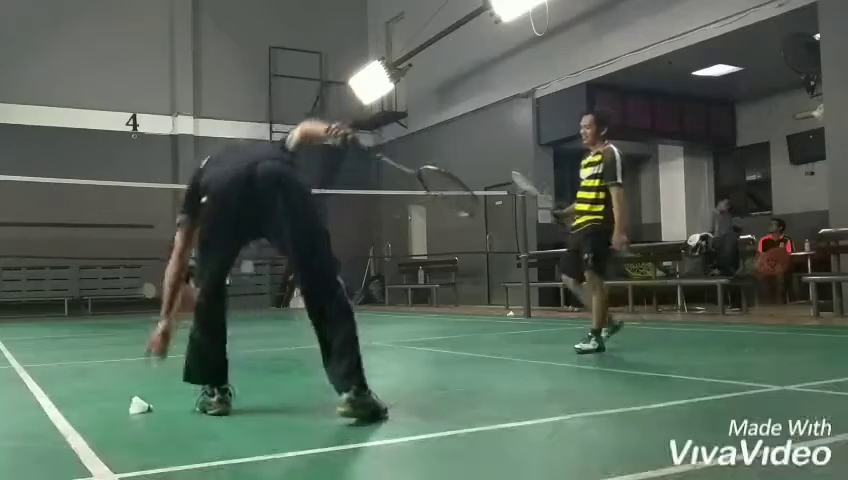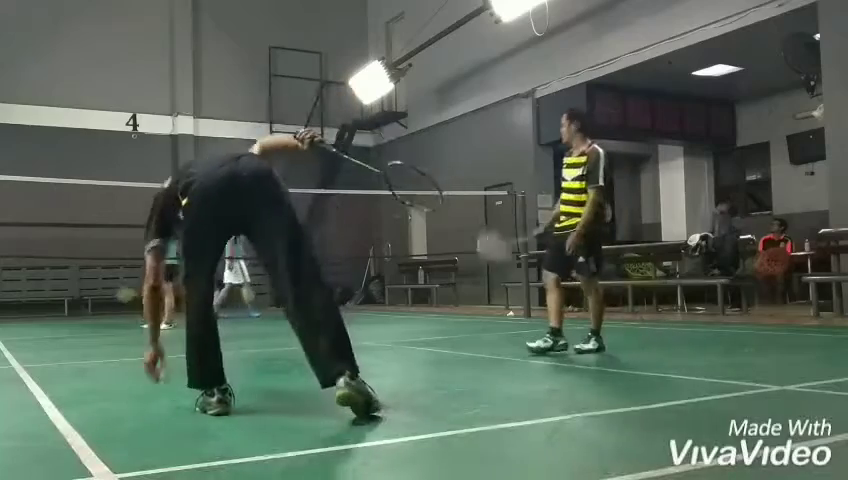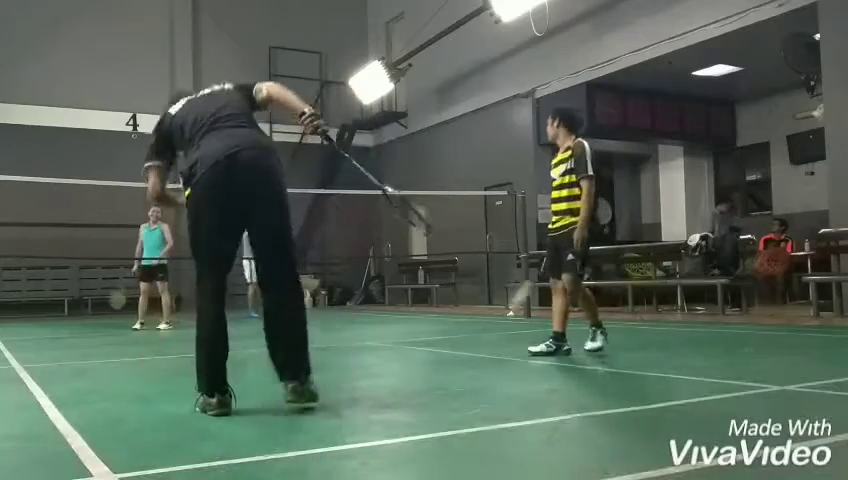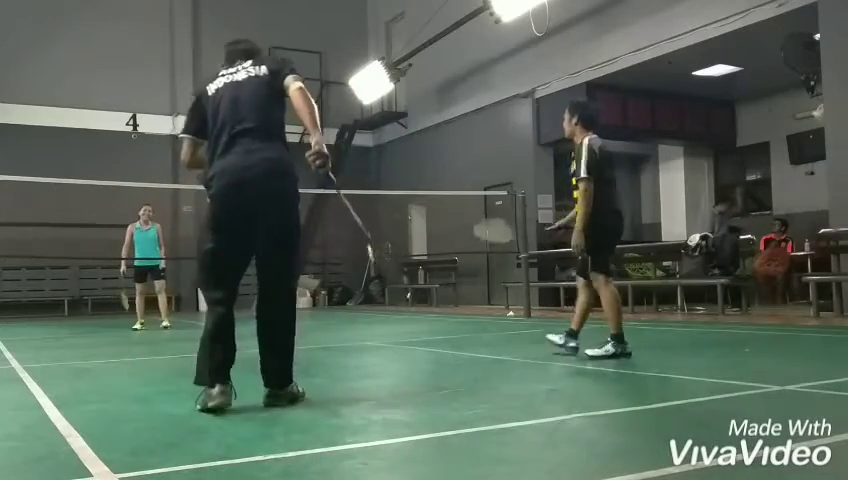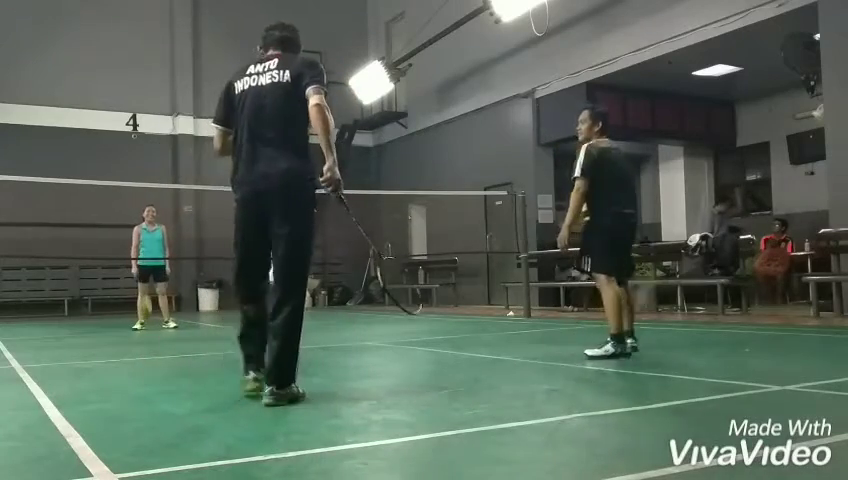
dt=0.4s
person 1, frame 1
left shoulder: (206, 170)
right shoulder: (275, 150)
left elbow: (179, 255)
right elbow: (303, 130)
left wrist: (166, 318)
right wrist: (331, 132)
left hip: (222, 191)
right hip: (277, 177)
left knee: (210, 292)
right knee: (322, 284)
left ankle: (214, 389)
right ankle: (353, 390)
person 1, frame 2
left shoulder: (164, 198)
right shoulder: (238, 159)
left elbow: (152, 282)
right elbow: (261, 146)
left wrist: (154, 346)
right wrist: (298, 141)
left hip: (203, 193)
right hip: (257, 178)
left knee: (198, 293)
right knee: (302, 281)
left ankle: (213, 391)
right ankle: (345, 376)
person 1, frame 3
left shoulder: (169, 117)
right shoulder: (233, 90)
left elbow: (155, 191)
right elbow: (270, 89)
left wrist: (183, 202)
right wrist: (304, 111)
left hip: (206, 170)
right hip: (256, 158)
left knee: (210, 287)
right knee: (280, 277)
left ankle: (214, 392)
right ankle: (297, 378)
person 1, frame 4
left shoulder: (209, 88)
right shoulder: (274, 67)
left elbow: (189, 157)
right elbow: (298, 90)
right wrist: (317, 138)
left hip: (226, 183)
right hip: (273, 175)
left knee: (219, 289)
right knee: (277, 285)
left ankle: (215, 382)
right ankle: (278, 384)
person 1, frame 5
left shoulder: (237, 80)
right shoulder: (305, 67)
left elbow: (220, 145)
right elbow: (316, 106)
right wrist: (331, 160)
left hip: (248, 187)
right hip: (291, 183)
left knee: (249, 283)
right knee: (288, 283)
left ankle: (254, 370)
right ankle: (279, 382)
person 2, frame 1
left shoulder: (610, 155)
right shoulder: (587, 159)
left elbow: (617, 195)
left wrist: (619, 231)
right wrist: (565, 212)
left hip: (597, 228)
right hip: (580, 228)
left knee: (593, 279)
right knee: (570, 278)
left ankle: (596, 335)
right ankle: (608, 322)
person 2, frame 2
left shoulder: (595, 155)
right shoulder: (568, 157)
left elbow: (594, 198)
left wrist: (579, 232)
right wrist: (549, 223)
left hip: (585, 231)
right hip: (562, 230)
left knee: (588, 282)
right knee: (551, 278)
left ankle: (595, 337)
right ankle: (555, 336)
person 2, frame 3
left shoulder: (579, 147)
right shoulder: (558, 155)
left elbow: (588, 188)
left wrist: (582, 225)
left hip: (574, 229)
right hip: (558, 230)
left knee: (570, 281)
right knee: (557, 284)
left ankle: (597, 329)
right ankle: (558, 340)
person 2, frame 4
left shoulder: (585, 145)
right shoulder: (592, 146)
left elbow: (586, 190)
left wrist: (578, 229)
right wrist: (566, 220)
left hip: (599, 222)
right hip: (604, 221)
left knee: (600, 278)
right knee: (587, 279)
left ankle: (618, 342)
right ankle: (572, 336)
person 2, frame 5
left shoulder: (590, 150)
right shoulder: (622, 154)
left elbow: (580, 189)
left wrist: (566, 226)
right wrist: (637, 228)
left hip: (604, 223)
right hip: (626, 222)
left knee: (604, 278)
right knee: (619, 280)
left ankle: (616, 340)
right ankle: (628, 336)
